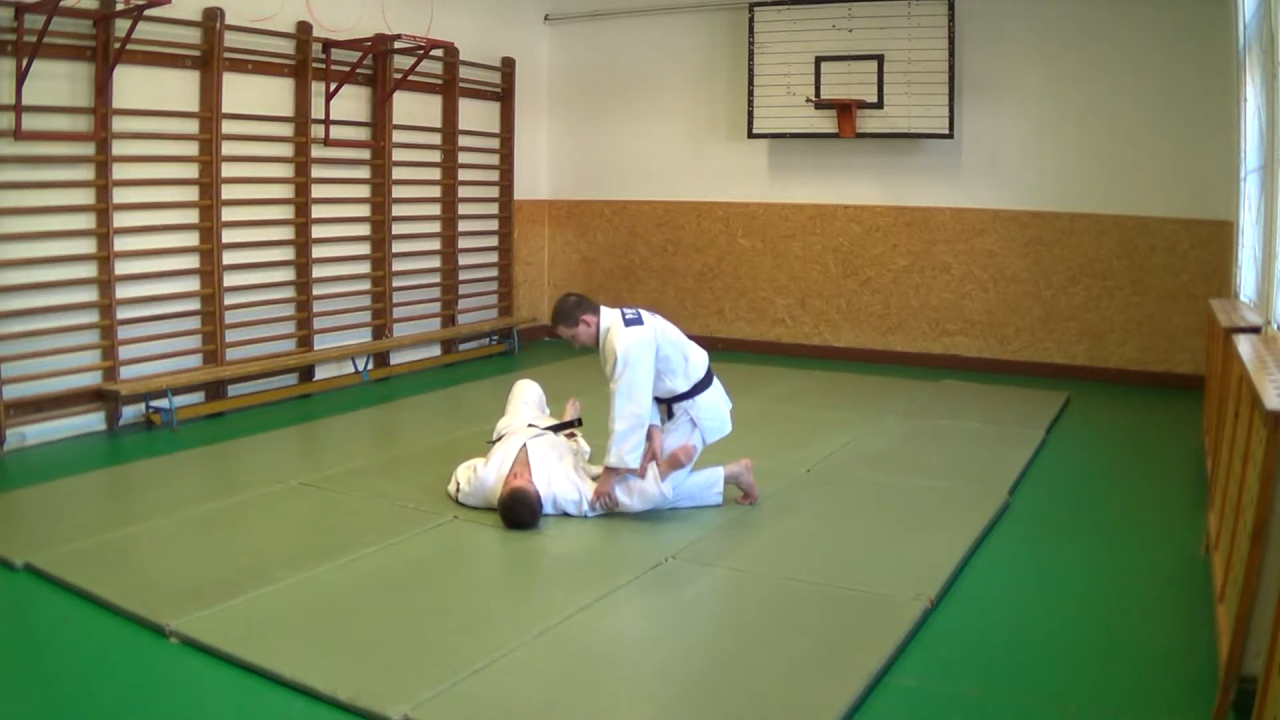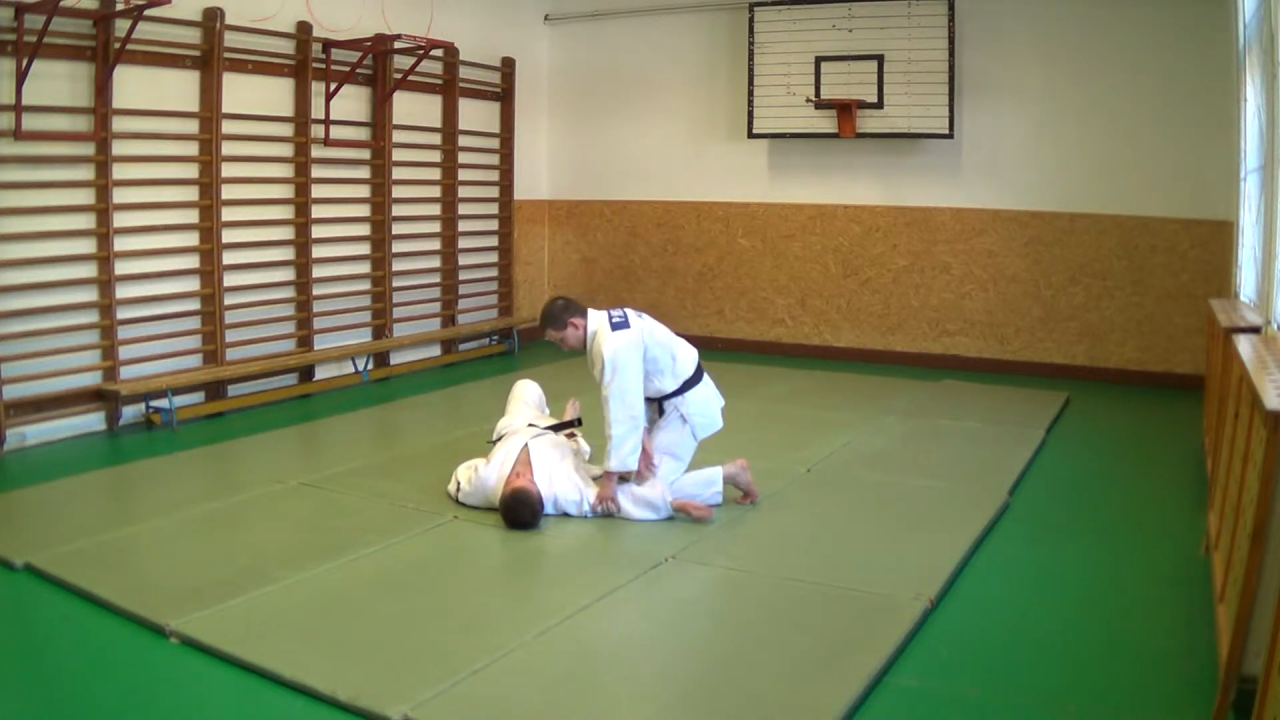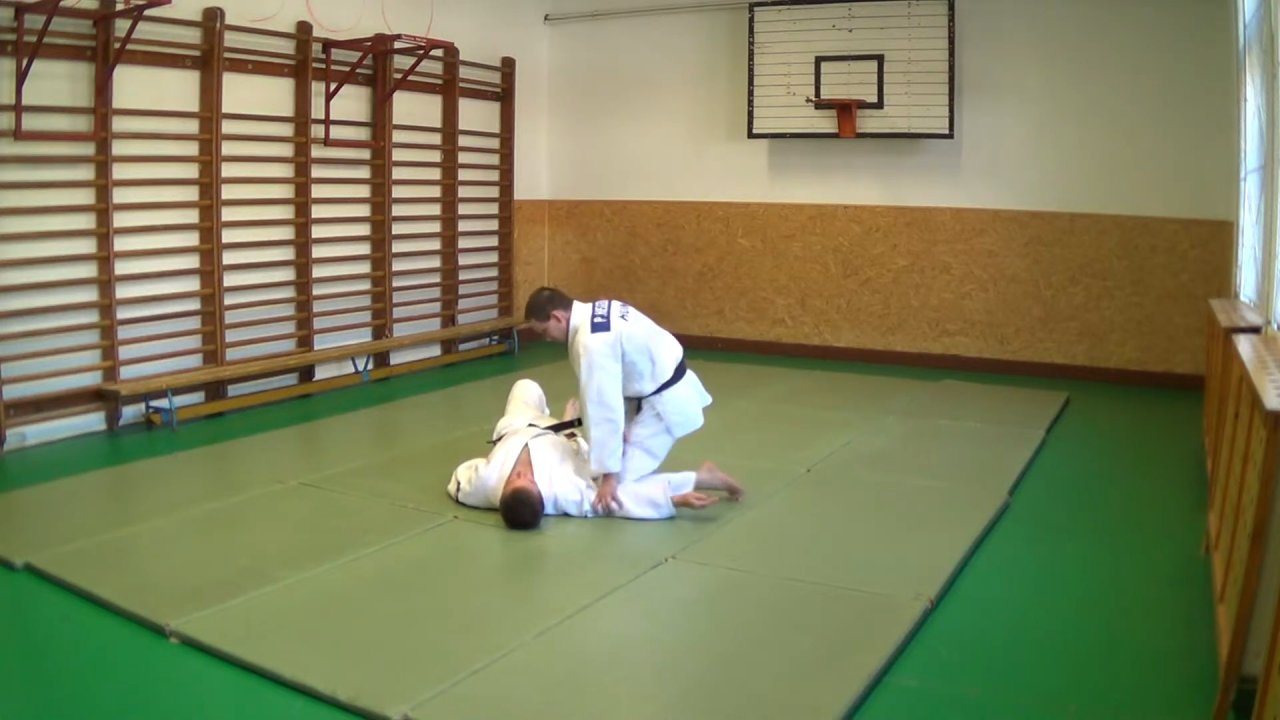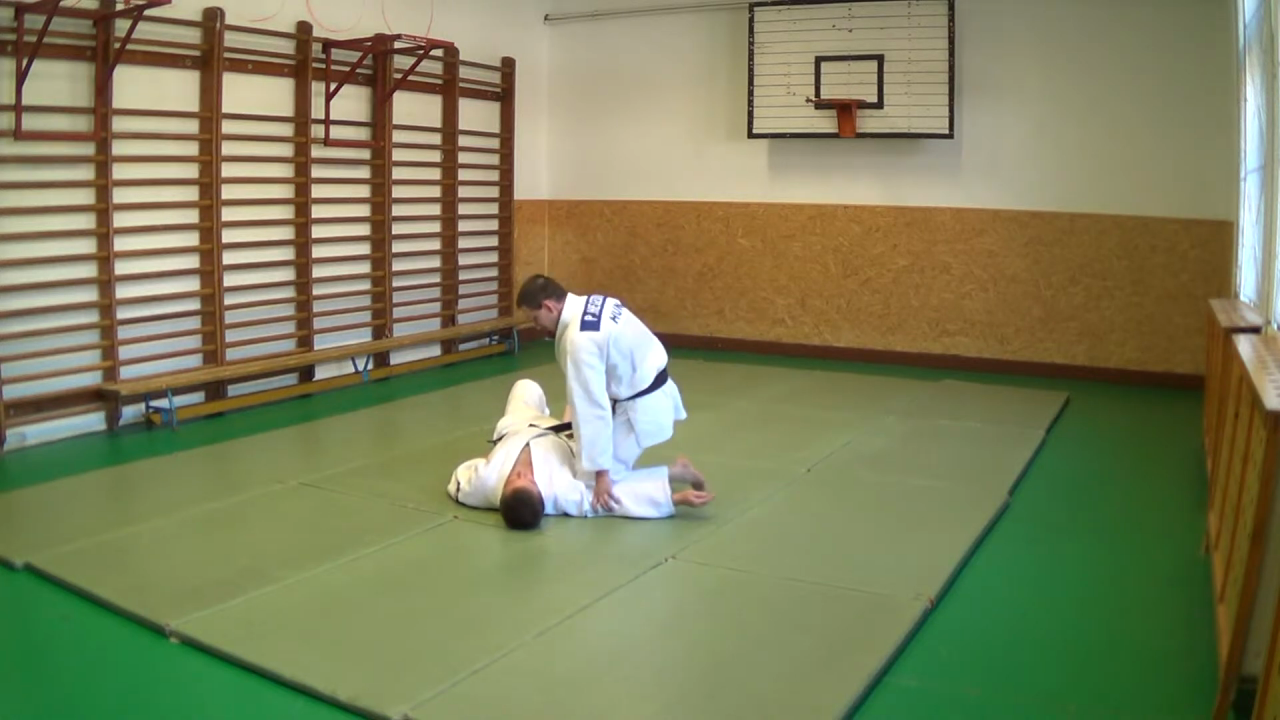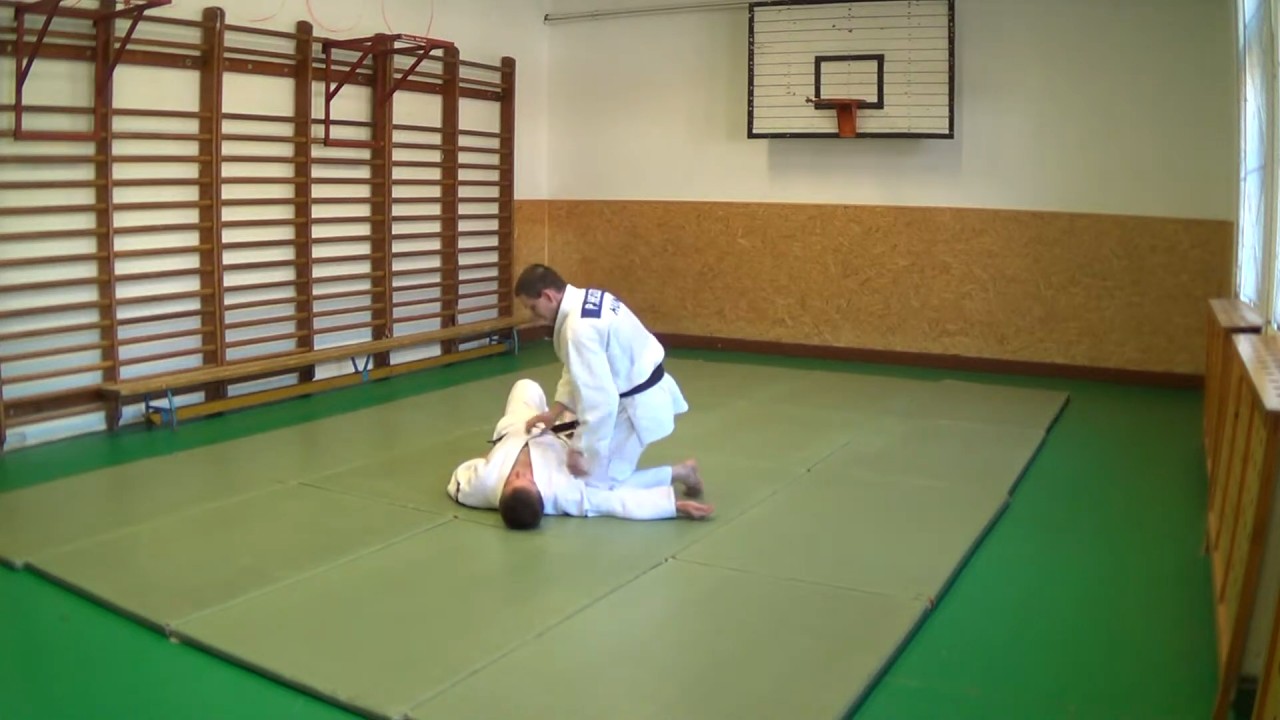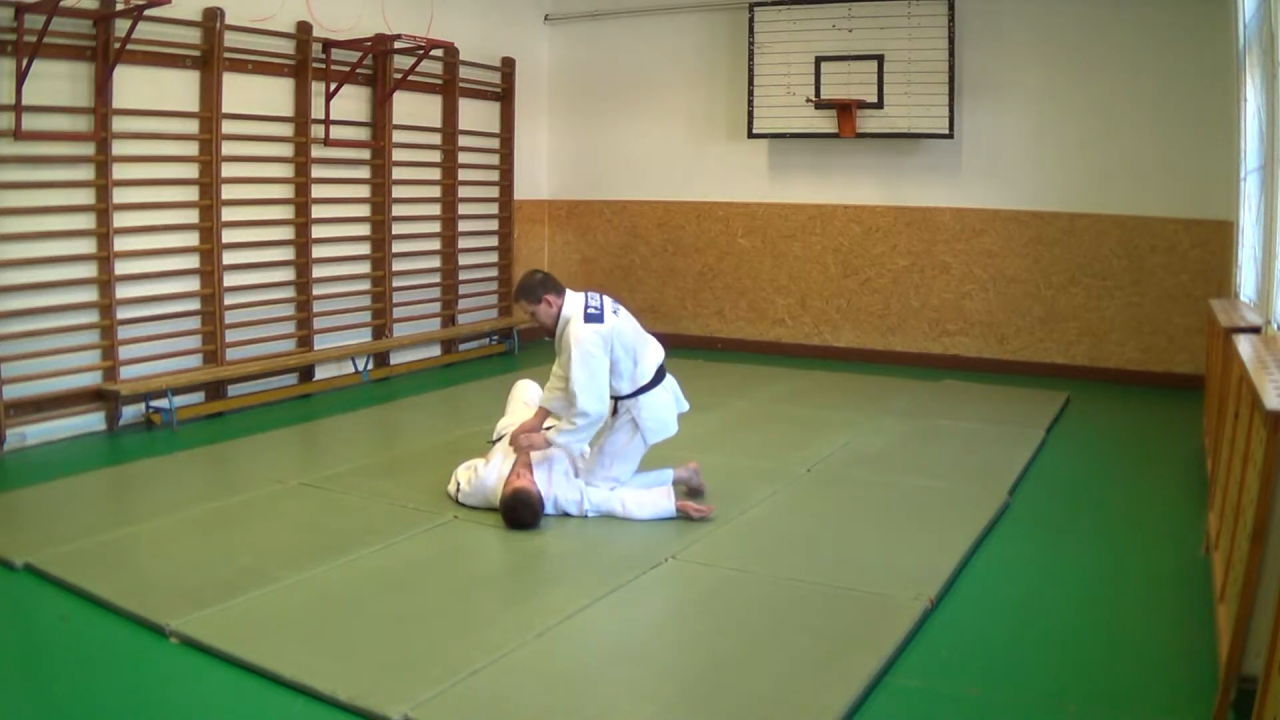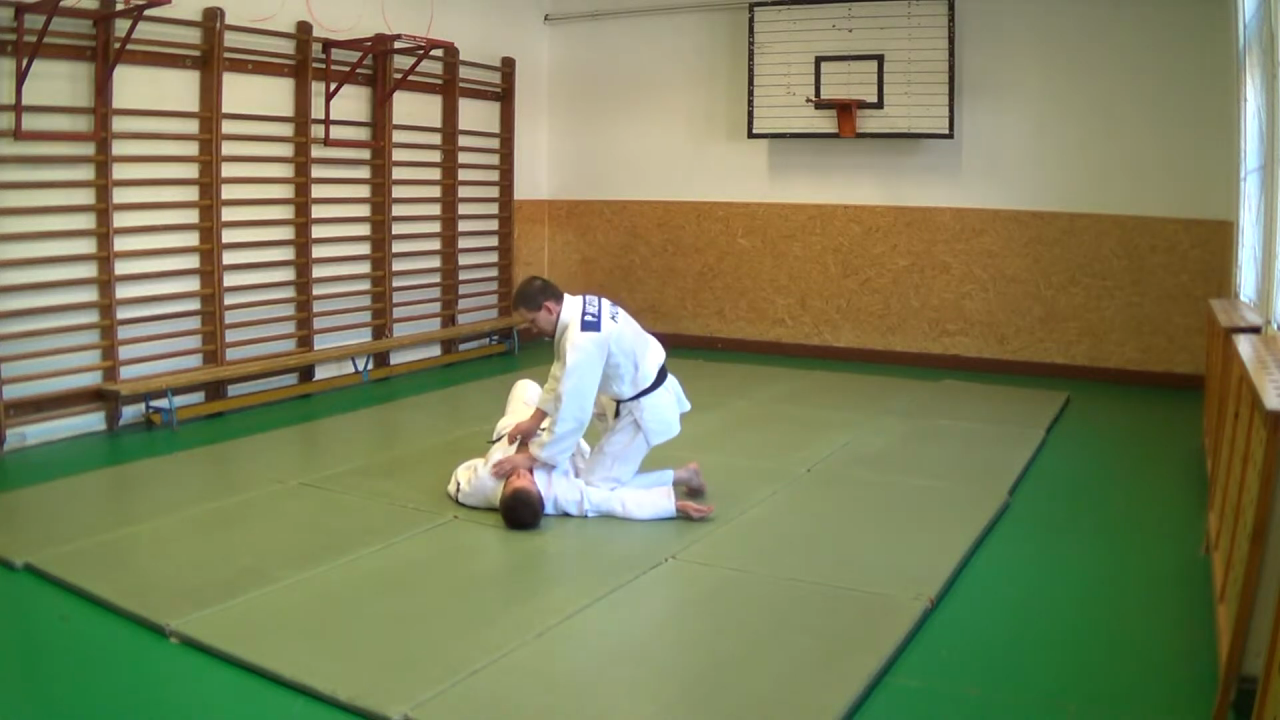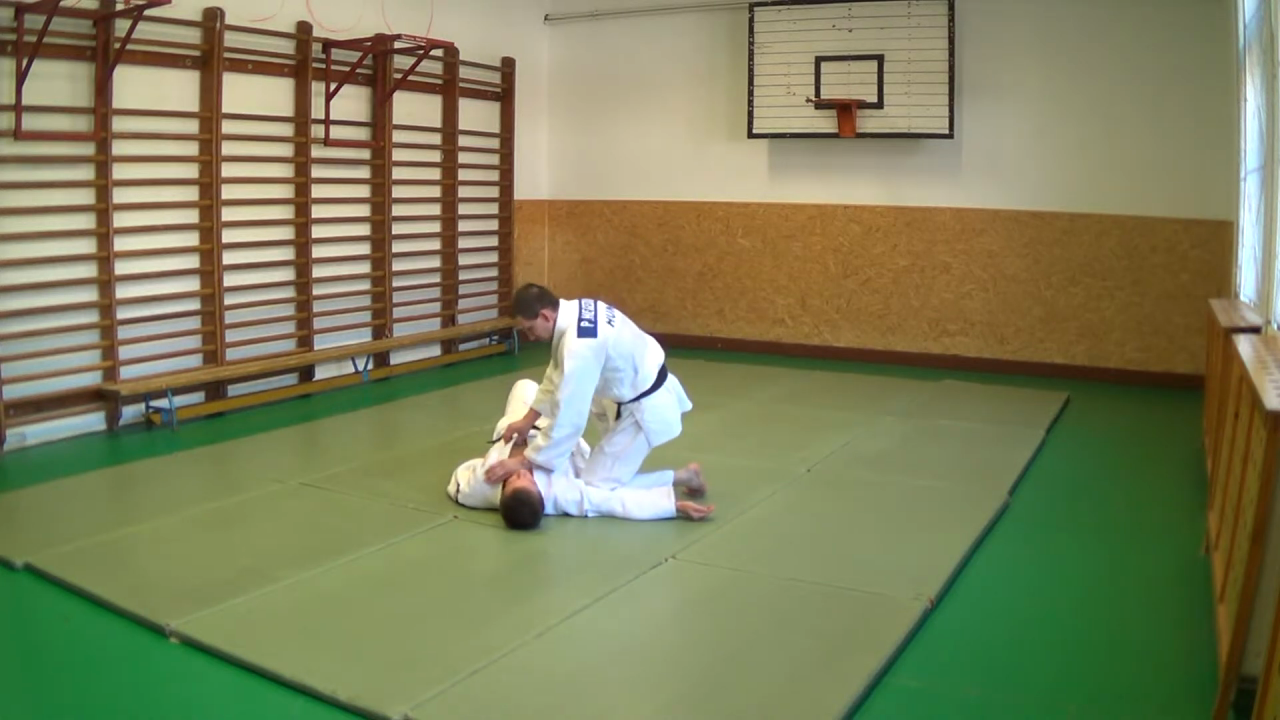
dt=0.2s
person 1, frame 1
left shoulder: (482, 485)
right shoulder: (562, 495)
left elbow: (459, 480)
right elbow: (623, 496)
right wrist: (666, 468)
left hip: (513, 436)
right hip: (555, 443)
left knee: (526, 386)
person 1, frame 2
left shoulder: (482, 484)
right shoulder: (563, 495)
left elbow: (458, 482)
right elbow: (620, 499)
right wrist: (676, 504)
left hip: (514, 435)
right hip: (557, 444)
left knee: (526, 387)
person 1, frame 3
left shoulder: (482, 485)
right shoulder: (564, 495)
left elbow: (458, 481)
right elbow: (620, 497)
right wrist: (677, 499)
right hip: (558, 443)
left knee: (525, 386)
person 1, frame 4
left shoulder: (482, 485)
right shoulder: (560, 495)
left elbow: (458, 482)
right elbow: (617, 498)
right wrist: (674, 497)
right hip: (556, 445)
left knee: (527, 387)
person 1, frame 5
left shoulder: (482, 485)
right shoulder: (559, 495)
left elbow: (458, 480)
right elbow: (618, 500)
right wrist: (676, 504)
left knee: (527, 387)
person 1, frame 6
left shoulder: (481, 486)
right shoulder: (559, 495)
left elbow: (458, 482)
right elbow: (618, 500)
right wrist: (676, 505)
left knee: (526, 386)
person 1, frame 7
left shoulder: (480, 488)
right shoulder: (559, 495)
left elbow: (458, 482)
right elbow: (618, 500)
right wrist: (676, 505)
left knee: (527, 386)
person 1, frame 8
left shoulder: (478, 490)
right shoulder: (558, 495)
left elbow: (458, 485)
right elbow: (619, 500)
right wrist: (676, 505)
left knee: (526, 386)
person 2, frame 1
left shoulder: (627, 341)
right shoulder: (617, 321)
left elbow: (629, 409)
right elbow: (640, 393)
left wrist: (610, 473)
right wrist: (655, 432)
left hip: (695, 408)
right hip: (676, 397)
left ankle: (735, 472)
person 2, frame 2
left shoulder: (613, 344)
right shoulder: (609, 321)
left elbow: (624, 411)
right elbow: (632, 394)
left wrist: (610, 478)
right wrist: (643, 435)
left hip: (686, 404)
right hip: (673, 393)
person 2, frame 3
left shoulder: (591, 343)
right shoulder: (598, 309)
left elbow: (603, 410)
left wrist: (608, 477)
right wrist: (622, 424)
left hip: (665, 402)
right hip: (670, 387)
left knee: (624, 478)
person 2, frame 4
left shoulder: (579, 340)
right shoulder: (591, 304)
left elbow: (593, 410)
left wrist: (600, 474)
right wrist: (576, 414)
left hip: (641, 408)
right hip: (652, 395)
left knee: (600, 494)
person 2, frame 5
left shoulder: (579, 328)
right shoulder: (586, 299)
left elbow: (599, 399)
right elbow: (581, 372)
left wrist: (581, 448)
right wrist: (556, 410)
left hip: (639, 405)
right hip: (646, 394)
left knee: (596, 485)
person 2, frame 6
left shoulder: (584, 333)
right shoulder: (583, 303)
left elbow: (591, 406)
right elbow: (564, 373)
left wrist: (546, 439)
right wrist: (538, 419)
left hip: (642, 407)
right hip: (648, 395)
left knee: (597, 487)
person 2, frame 7
left shoulder: (582, 340)
right shoulder: (580, 305)
left elbow: (571, 412)
right elbow: (562, 375)
left wrist: (530, 457)
right wrist: (534, 422)
left hip: (645, 408)
right hip: (649, 396)
left knee: (597, 487)
person 2, frame 8
left shoulder: (579, 346)
right shoulder: (576, 309)
left elbow: (567, 417)
right elbow: (558, 375)
left wrist: (523, 462)
right wrist: (527, 419)
left hip: (646, 409)
right hip: (651, 395)
left knee: (596, 487)
